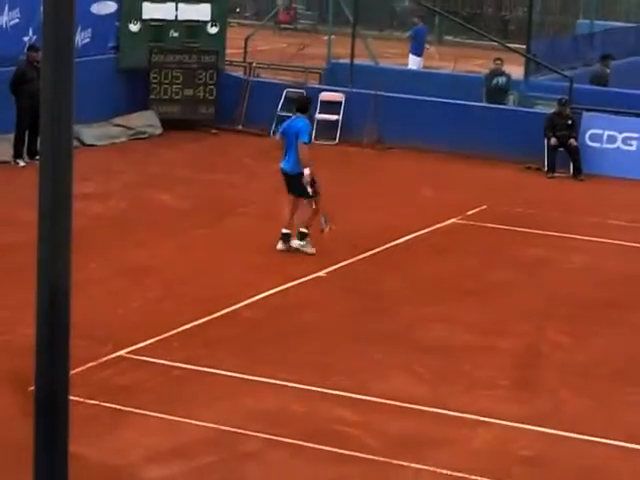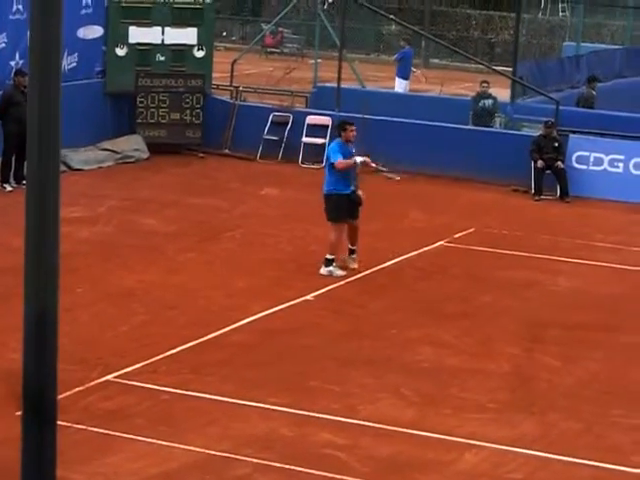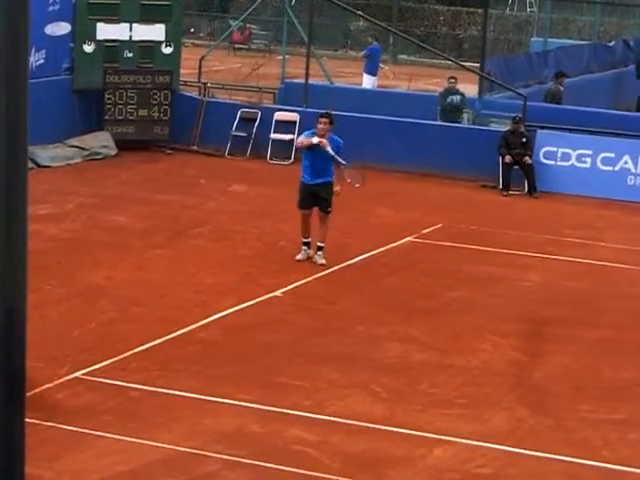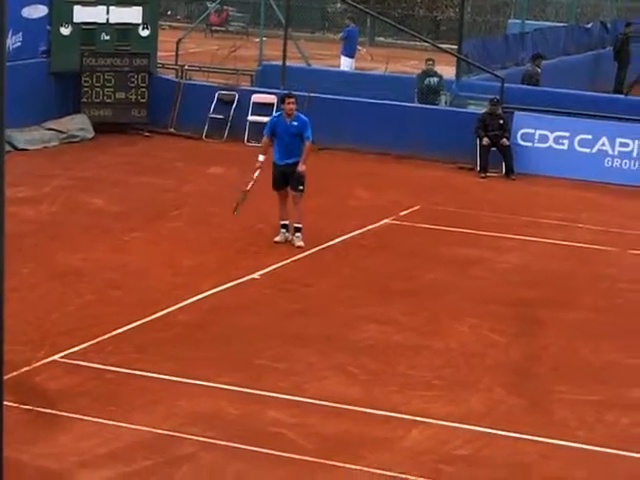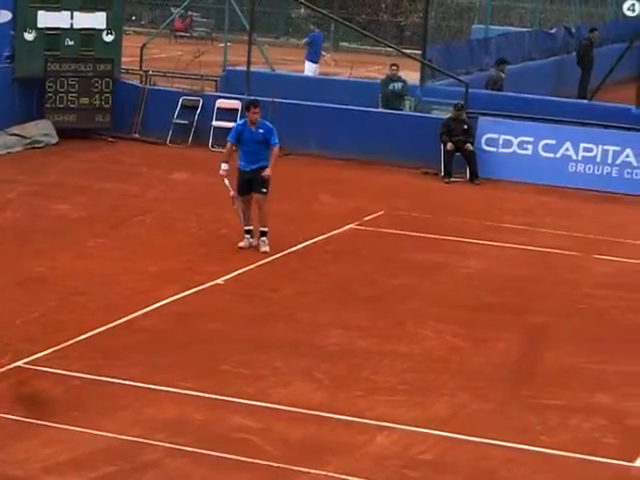
dt=1s
person 1, frame 1
left shoulder: (288, 122)
right shoulder: (304, 124)
left elbow: (279, 138)
right elbow: (302, 147)
right wrist: (307, 170)
left hip: (286, 168)
right hip: (298, 171)
left knee: (293, 204)
right knee: (314, 204)
left ankle: (285, 240)
right ankle: (301, 238)
person 1, frame 2
left shoulder: (351, 147)
right shoulder: (335, 147)
right elbow: (339, 165)
left wrist: (357, 188)
right wrist: (358, 160)
left hip: (348, 192)
right hip: (335, 193)
left knee: (354, 225)
right knee: (338, 228)
left ankle: (351, 255)
right ankle: (328, 265)
person 1, frame 3
left shoulder: (337, 142)
right shoulder: (309, 135)
right elbow: (299, 143)
left wrist: (338, 183)
right wrist: (316, 140)
left hip: (325, 184)
right hip: (307, 182)
left knee: (323, 217)
right knee: (304, 216)
left ankle: (319, 252)
right ankle: (306, 248)
person 1, frame 4
left shoulder: (303, 121)
right shoulder: (275, 120)
left elbow: (308, 142)
right elbow: (267, 139)
left wrist: (302, 163)
right wrist: (261, 158)
left hip: (296, 164)
right hip: (278, 164)
left knee: (297, 198)
right knee: (282, 197)
left ankle: (297, 234)
right ankle: (284, 231)
person 1, frame 5
left shoulder: (268, 128)
right shoulder: (239, 127)
left elbow: (275, 148)
right elbow: (230, 146)
left wrist: (270, 168)
right wrist: (225, 166)
left hip: (261, 169)
right hip: (244, 169)
left knee: (261, 202)
right knee: (245, 203)
left ankle: (263, 238)
right ankle: (248, 236)
